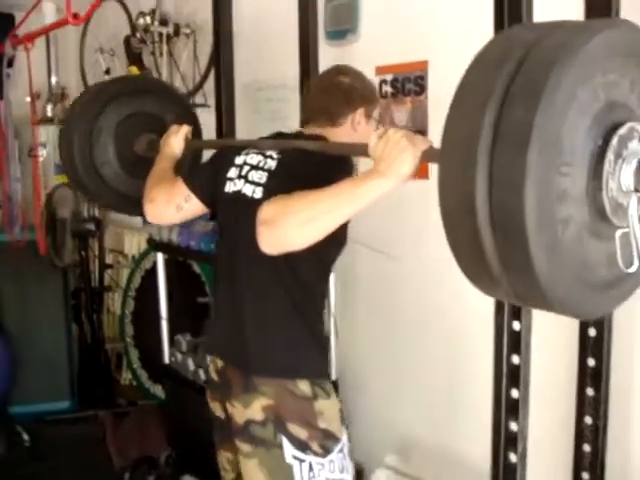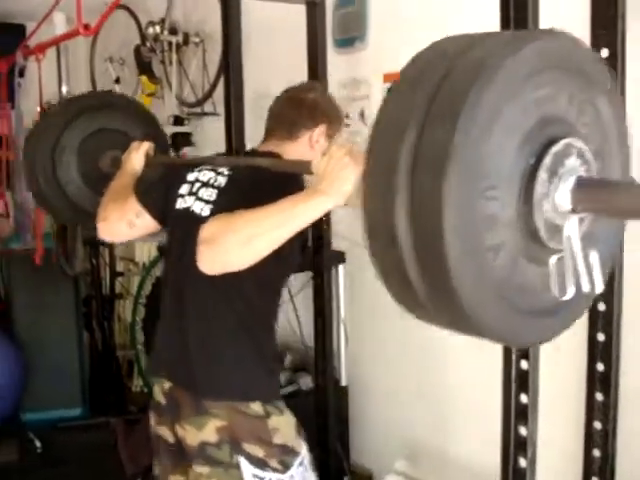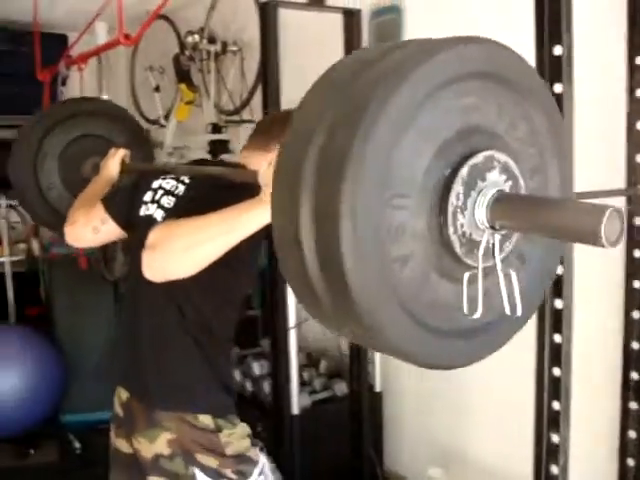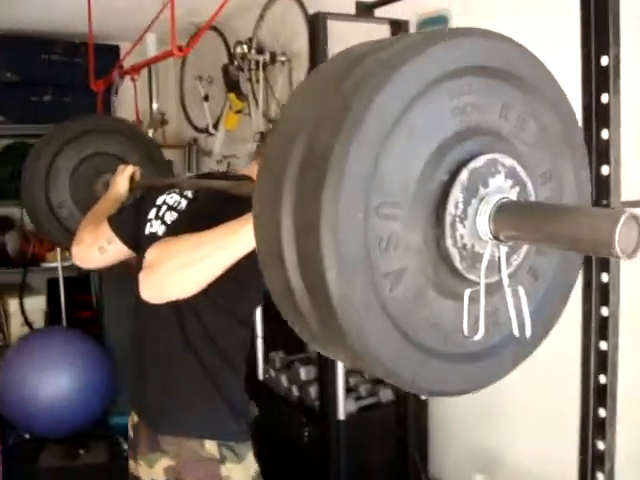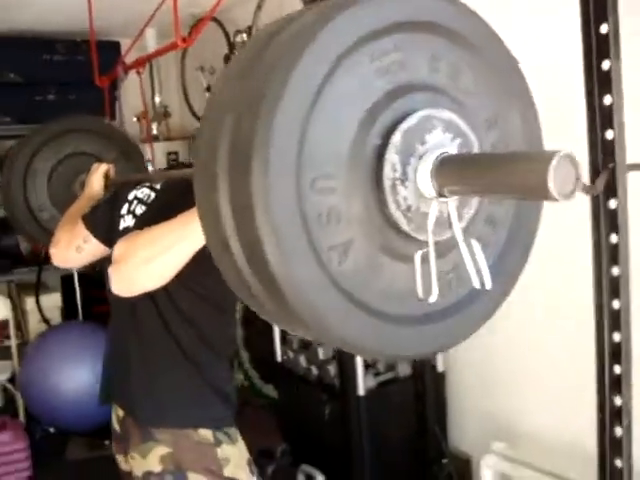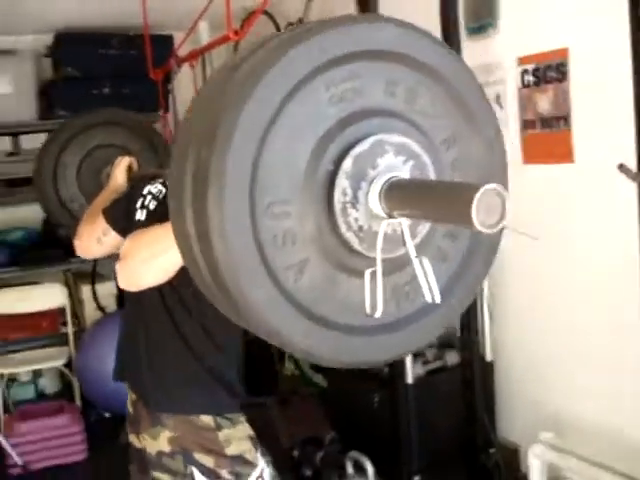
dt=0.3s
person 1, frame 1
left shoulder: (240, 155)
right shoulder: (328, 166)
left elbow: (159, 206)
right elbow: (276, 230)
left wrist: (169, 153)
right wrist: (383, 175)
left hip: (226, 367)
right hip: (281, 382)
person 1, frame 2
left shoulder: (194, 173)
right shoulder: (279, 184)
left elbow: (112, 224)
right elbow: (216, 250)
left wrist: (129, 170)
right wrist: (324, 194)
left hip: (172, 389)
right hip: (232, 404)
person 1, frame 3
left shoulder: (166, 178)
right shoulder: (238, 198)
left elbow: (79, 230)
right elbow: (161, 258)
left wrist: (107, 175)
right wrist: (268, 205)
left hip: (133, 402)
right hip: (187, 419)
person 1, frame 4
left shoulder: (173, 195)
right shoulder: (242, 210)
left elbow: (86, 249)
right elbow: (159, 280)
left wrist: (116, 193)
left hip: (150, 421)
right hip: (196, 440)
person 1, frame 5
left shoulder: (146, 190)
left elbow: (64, 250)
right elbow: (130, 272)
left wrist: (92, 193)
left hip: (132, 416)
right hip: (182, 429)
person 1, frame 6
left shoulder: (157, 184)
left elbow: (86, 240)
right elbow: (135, 269)
left wrist: (116, 184)
left hip: (149, 399)
right hip: (192, 416)
